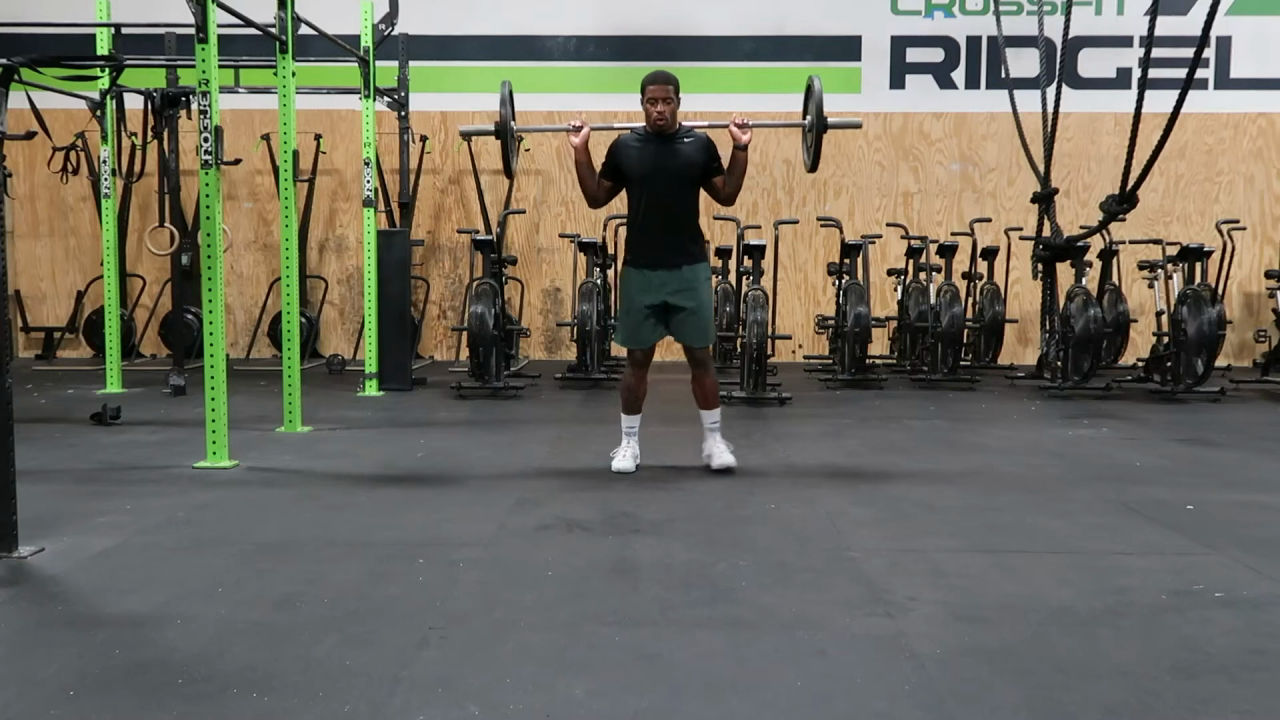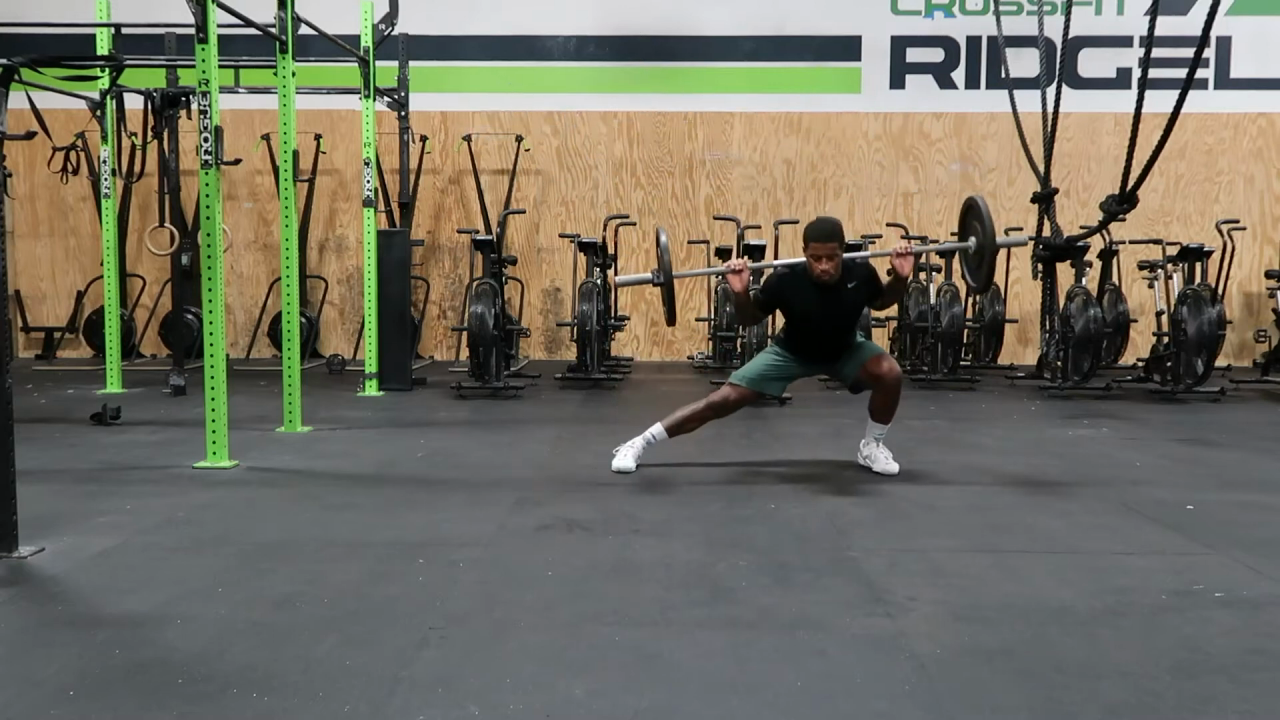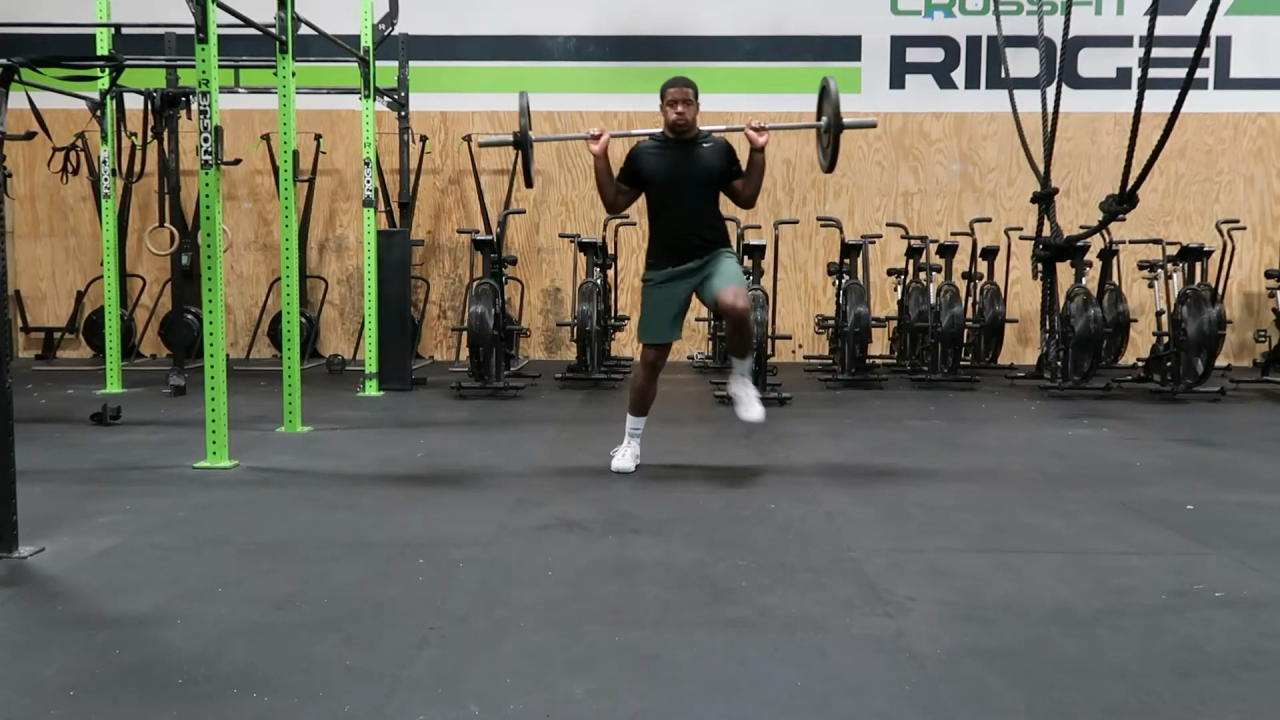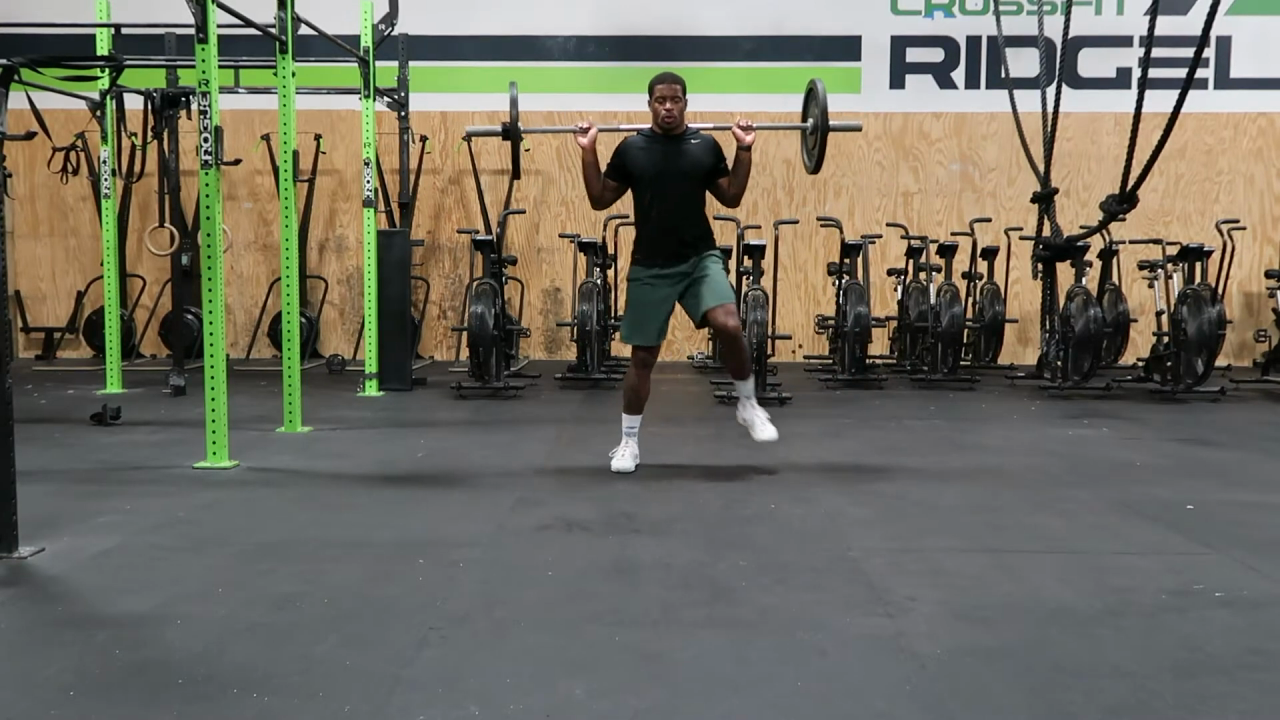
dt=1s
person 1, frame 1
left shoulder: (699, 144)
right shoulder: (624, 146)
left elbow: (727, 196)
right elbow: (596, 198)
left wrist: (740, 148)
right wrist: (580, 150)
left hip: (690, 267)
right hip: (640, 270)
left knee: (700, 356)
right knee: (638, 358)
left ankle: (714, 439)
right ankle: (629, 443)
person 1, frame 2
left shoulder: (860, 273)
right shoulder: (785, 280)
left elbow: (881, 302)
right elbow: (749, 319)
left wrist: (901, 278)
right wrist: (740, 291)
left hip: (844, 350)
right hip: (791, 354)
left knee: (890, 374)
right knee: (722, 401)
left ankle: (872, 446)
right ankle: (638, 444)
person 1, frame 3
left shoulder: (718, 148)
right shoulder: (643, 152)
left elbow: (747, 200)
right elbow: (614, 204)
left wrist: (757, 152)
right wrist: (600, 157)
left hip: (714, 256)
right hip: (664, 268)
left knee: (736, 307)
right knee: (653, 358)
left ankle: (741, 380)
right ankle: (631, 442)
person 1, frame 4
left shoulder: (705, 145)
right shoulder: (631, 148)
left elbow: (731, 197)
right elbow: (600, 200)
left wrist: (744, 149)
right wrist: (588, 151)
left hip: (700, 259)
right hip: (650, 267)
left knee: (729, 328)
right knee: (643, 356)
left ankle: (748, 404)
right ankle: (629, 442)
